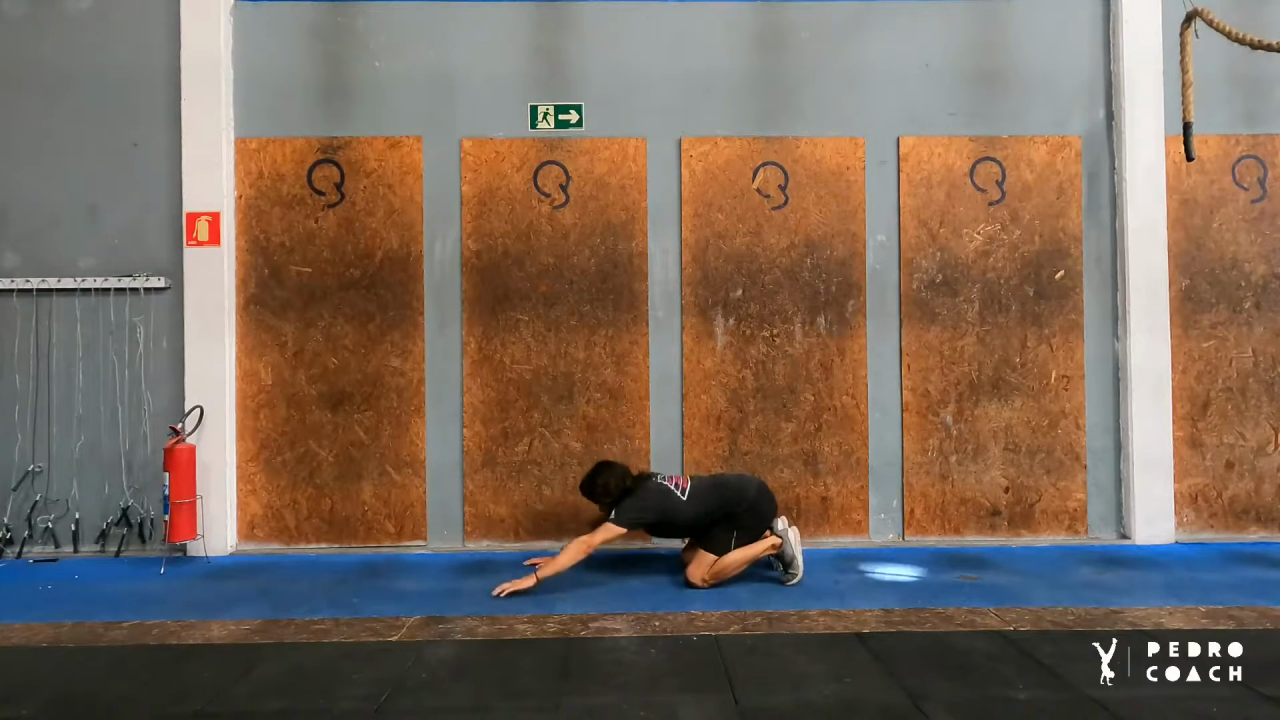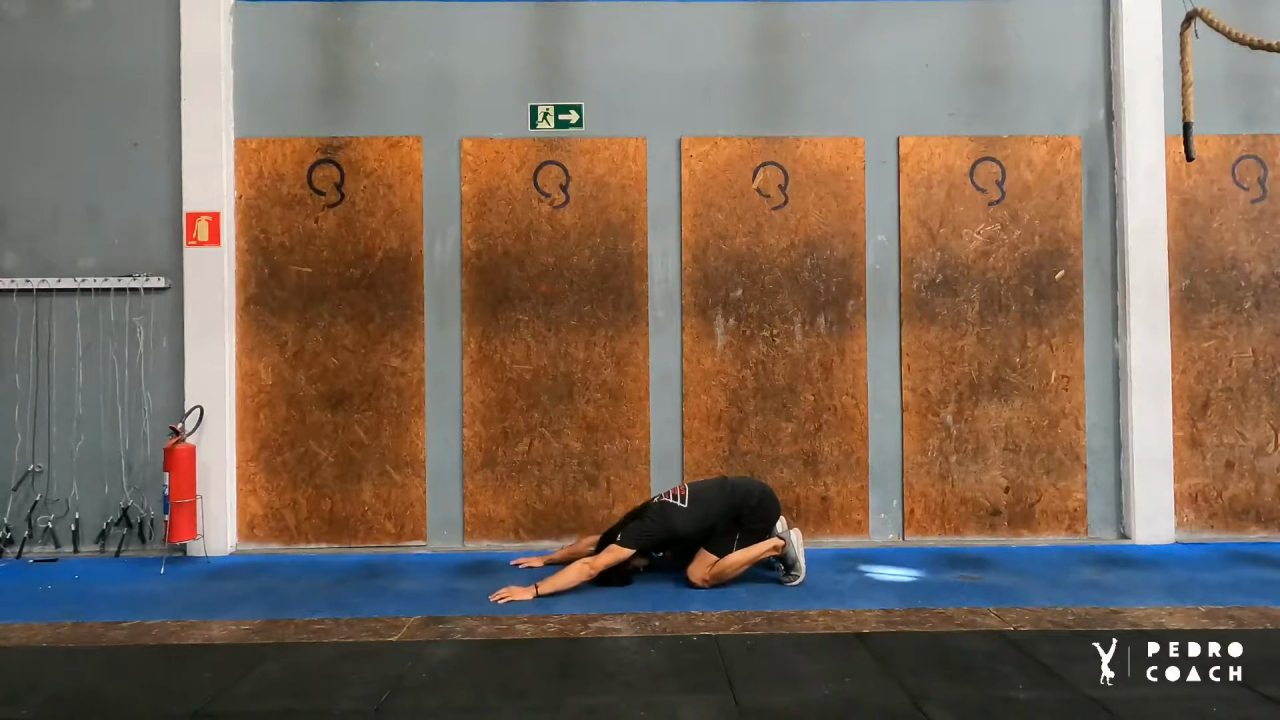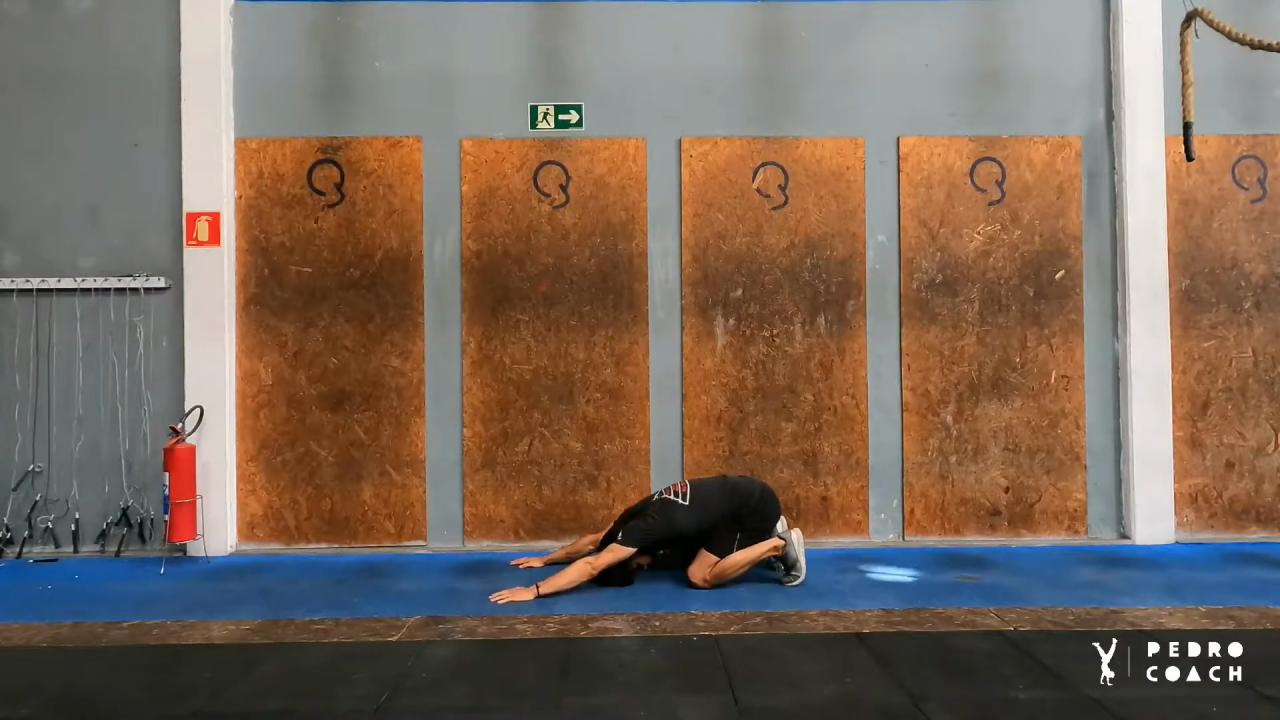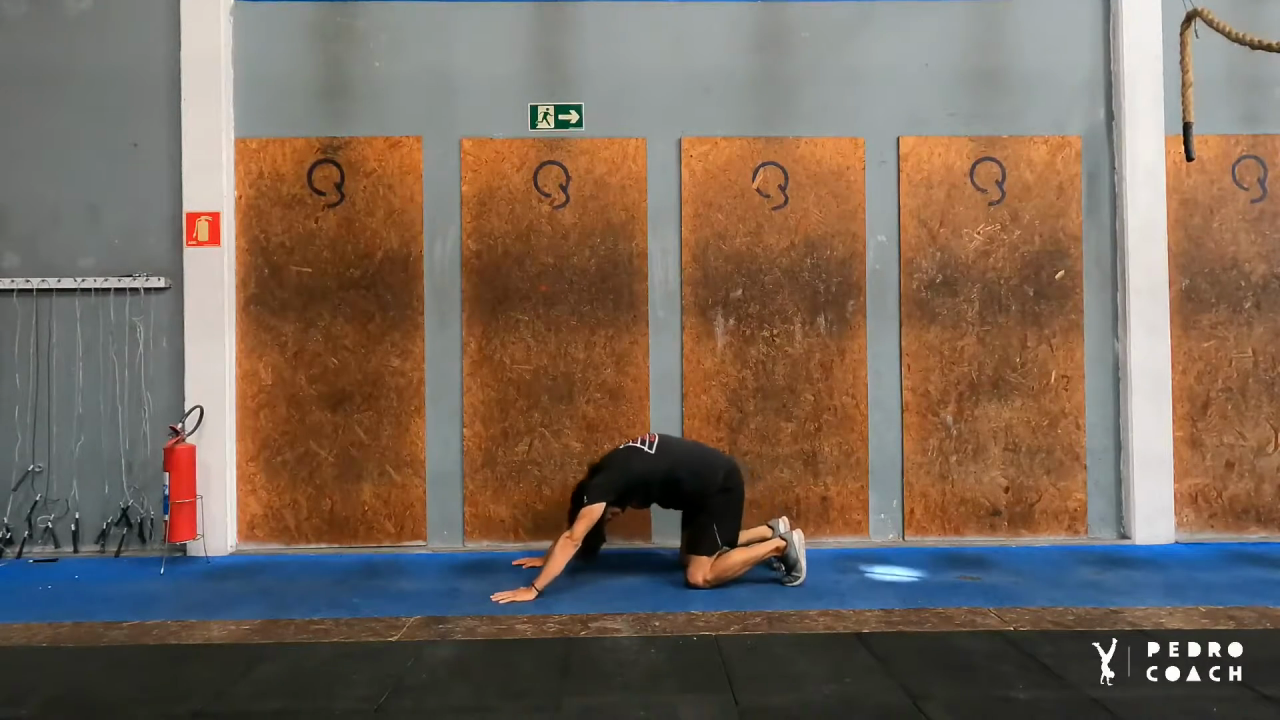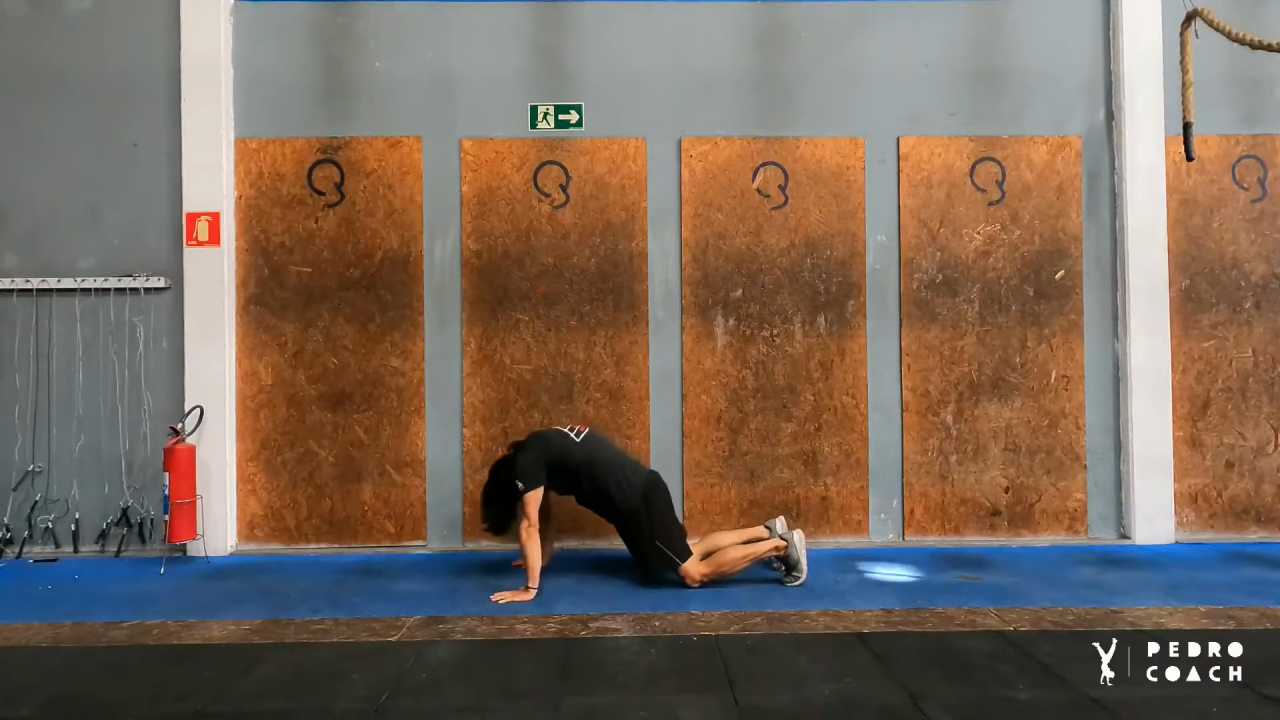
dt=1s
person 1, frame 1
left shoulder: (637, 504)
right shoulder: (640, 487)
left elbow: (587, 544)
right elbow: (593, 534)
left wrist: (533, 579)
right wrist: (554, 559)
left hip: (750, 503)
right hip: (743, 493)
left knee: (698, 576)
right knee: (690, 556)
left ankle: (775, 543)
right ankle: (768, 530)
person 1, frame 2
left shoulder: (644, 530)
right shoulder: (640, 519)
left elbow: (590, 566)
right elbow: (592, 543)
left wrist: (532, 590)
right wrist: (545, 559)
left hip: (753, 504)
right hip: (743, 494)
left knee: (700, 575)
right knee: (690, 556)
left ankle: (779, 545)
right ankle: (770, 533)
person 1, frame 3
left shoulder: (646, 528)
right shoulder: (639, 516)
left elbow: (591, 566)
right elbow: (593, 542)
left wrist: (533, 591)
right wrist: (544, 559)
left hip: (754, 505)
right hip: (742, 494)
left knee: (701, 576)
right knee: (693, 556)
left ankle: (780, 545)
right ankle: (769, 533)
person 1, frame 4
left shoulder: (602, 483)
right shoulder: (609, 473)
left elbow: (573, 538)
right elbow: (574, 531)
left wrist: (534, 589)
right wrist: (545, 558)
left hip: (718, 486)
right hip: (708, 480)
left knee: (699, 577)
right knee: (691, 557)
left ankle: (780, 545)
right ankle: (771, 531)
person 1, frame 5
left shoulder: (526, 461)
right shoulder: (541, 450)
left elbow: (531, 524)
right elbow: (544, 516)
left wrist: (530, 587)
right wrist: (541, 559)
left hip: (636, 500)
right hip: (642, 487)
left knee: (694, 573)
right knee: (691, 552)
left ankle: (780, 545)
right ankle: (768, 531)
